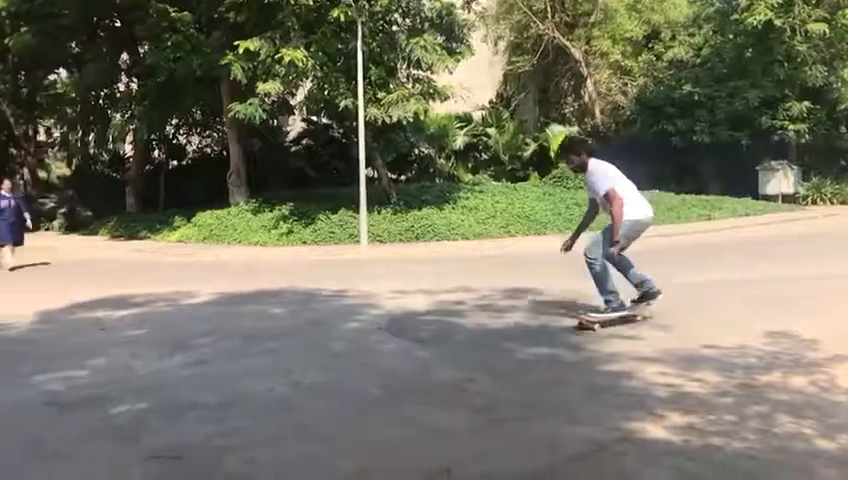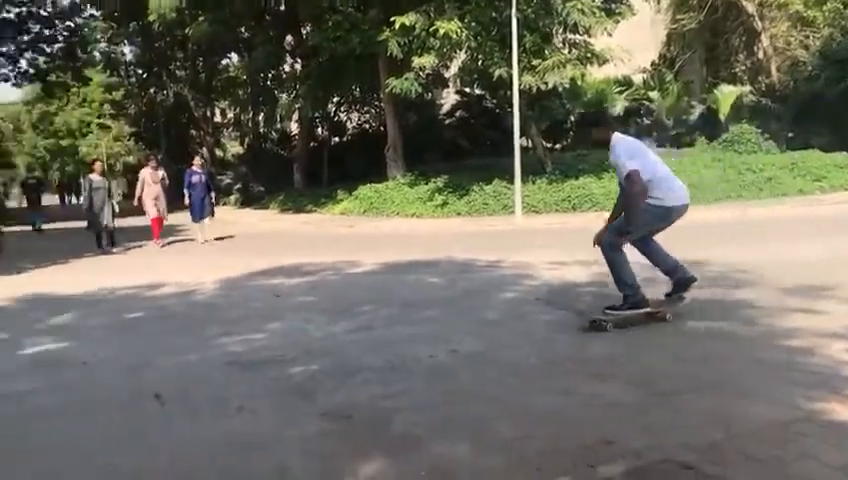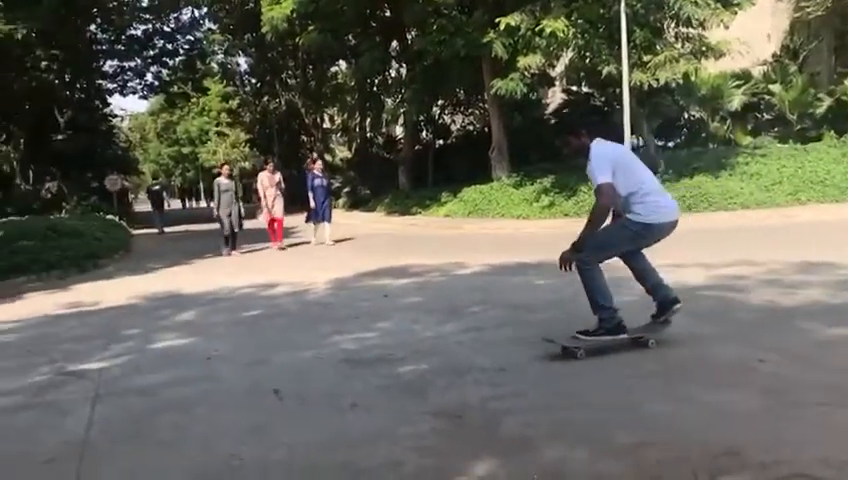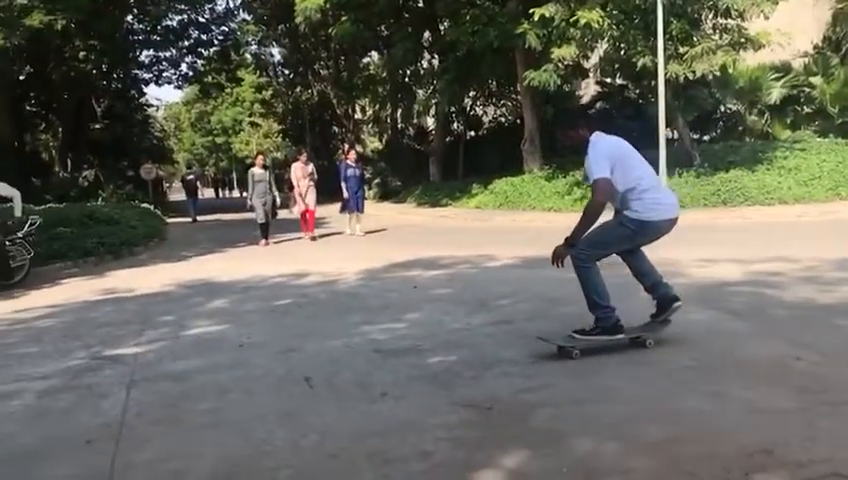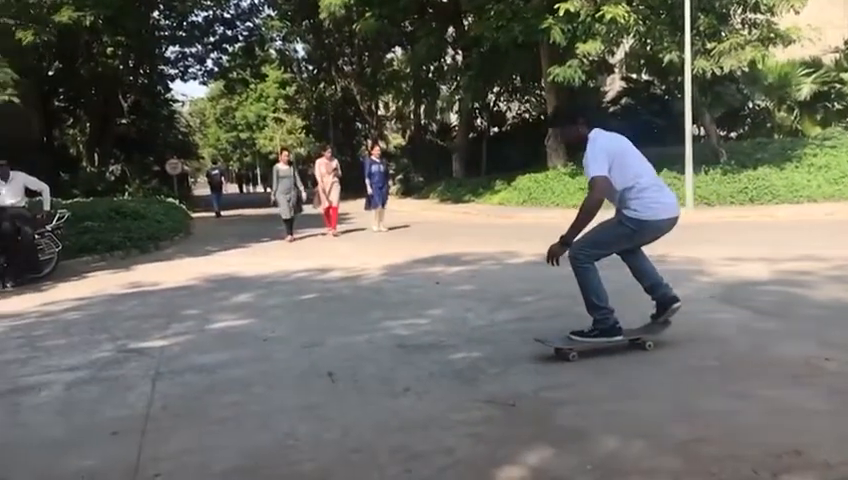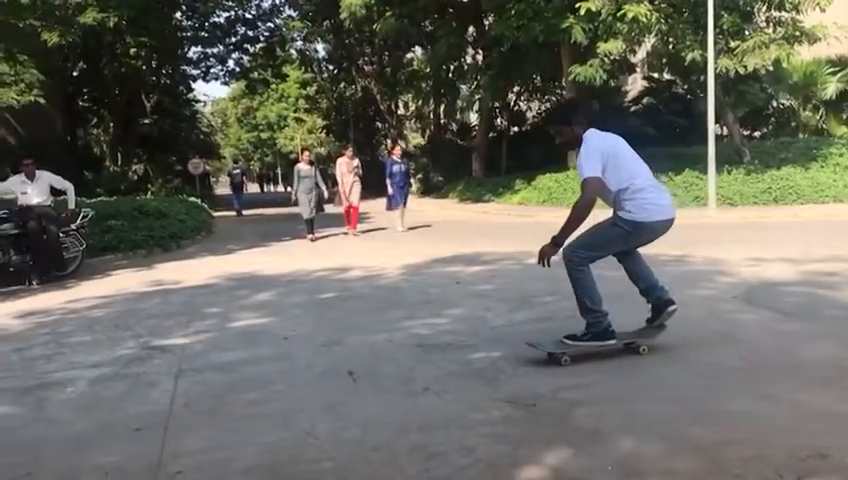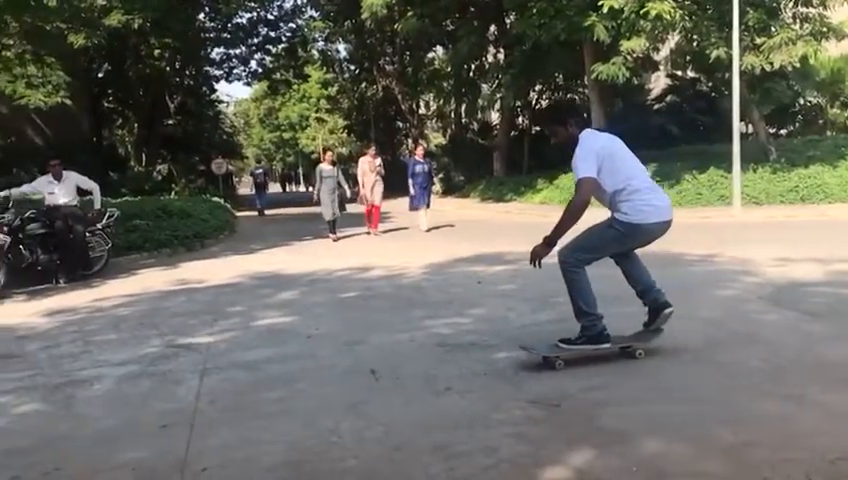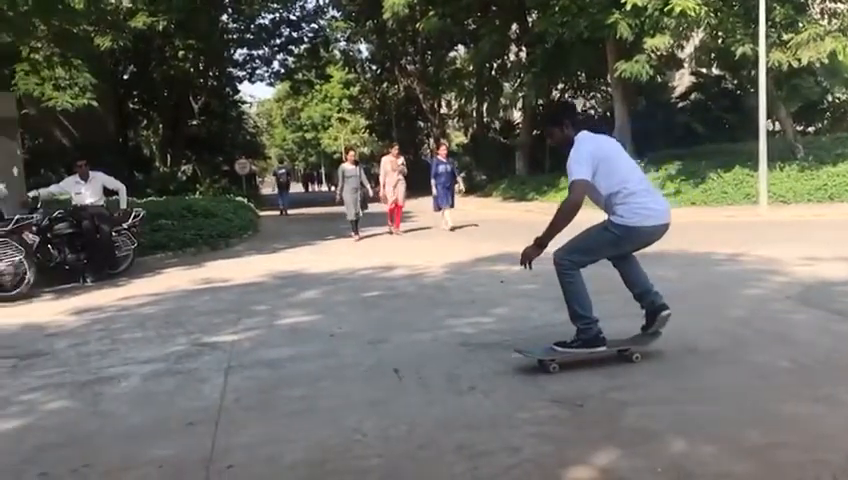
dt=0.5s
person 1, frame 1
left shoulder: (596, 173)
right shoulder: (592, 174)
left elbow: (616, 203)
right elbow: (592, 210)
left wrist: (615, 241)
right wrist: (574, 237)
left hip: (633, 216)
right hip: (641, 215)
left knee: (592, 254)
right knee: (610, 253)
left ankle: (613, 304)
right ankle: (648, 288)
person 1, frame 2
left shoulder: (619, 150)
right shoulder: (625, 144)
left elbow: (637, 188)
right elbow: (626, 192)
left wrist: (624, 231)
right wrist: (608, 226)
left hip: (665, 202)
right hip: (678, 199)
left knee: (609, 241)
right knee: (639, 236)
left ankle: (634, 299)
right ankle: (681, 277)
person 1, frame 3
left shoulder: (597, 158)
right shoulder: (610, 149)
left elbow: (604, 204)
left wrist: (576, 247)
right wrist: (613, 242)
left hip: (648, 219)
right hip: (668, 214)
left knee: (585, 257)
right knee: (624, 247)
left ankle: (610, 324)
right ankle: (665, 299)
person 1, frame 4
left shoulder: (596, 151)
right shoulder: (610, 142)
left elbow: (599, 199)
left wrist: (569, 243)
right wrist: (613, 235)
left hip: (647, 215)
right hip: (668, 210)
left knee: (582, 254)
right knee: (623, 243)
left ankle: (607, 323)
right ankle: (665, 296)
person 1, frame 5
left shoulder: (595, 148)
right shoulder: (610, 139)
left elbow: (596, 197)
left wrist: (565, 241)
right wrist: (617, 228)
left hip: (646, 215)
right hip: (669, 210)
left knee: (580, 254)
right knee: (624, 244)
left ankle: (606, 325)
right ankle: (665, 297)
person 1, frame 6
left shoulder: (590, 148)
right shoulder: (607, 139)
left elbow: (588, 198)
left wrist: (556, 242)
right wrist: (615, 230)
left hip: (642, 216)
right hip: (664, 211)
left knee: (575, 256)
right knee: (621, 246)
left ankle: (599, 328)
right ankle: (660, 300)
person 1, frame 7
left shoulder: (585, 148)
right shoulder: (605, 139)
left elbow: (581, 199)
left wrist: (548, 242)
left hip: (638, 218)
right hip: (662, 213)
left knee: (570, 258)
right knee: (618, 248)
left ankle: (593, 332)
right ankle: (656, 303)
person 1, frame 8
left shoulder: (581, 150)
right shoulder: (603, 141)
left elbow: (574, 201)
left wrist: (540, 243)
left hip: (635, 221)
right hip: (660, 216)
left knee: (565, 260)
right knee: (616, 250)
left ankle: (589, 334)
right ankle: (654, 305)
